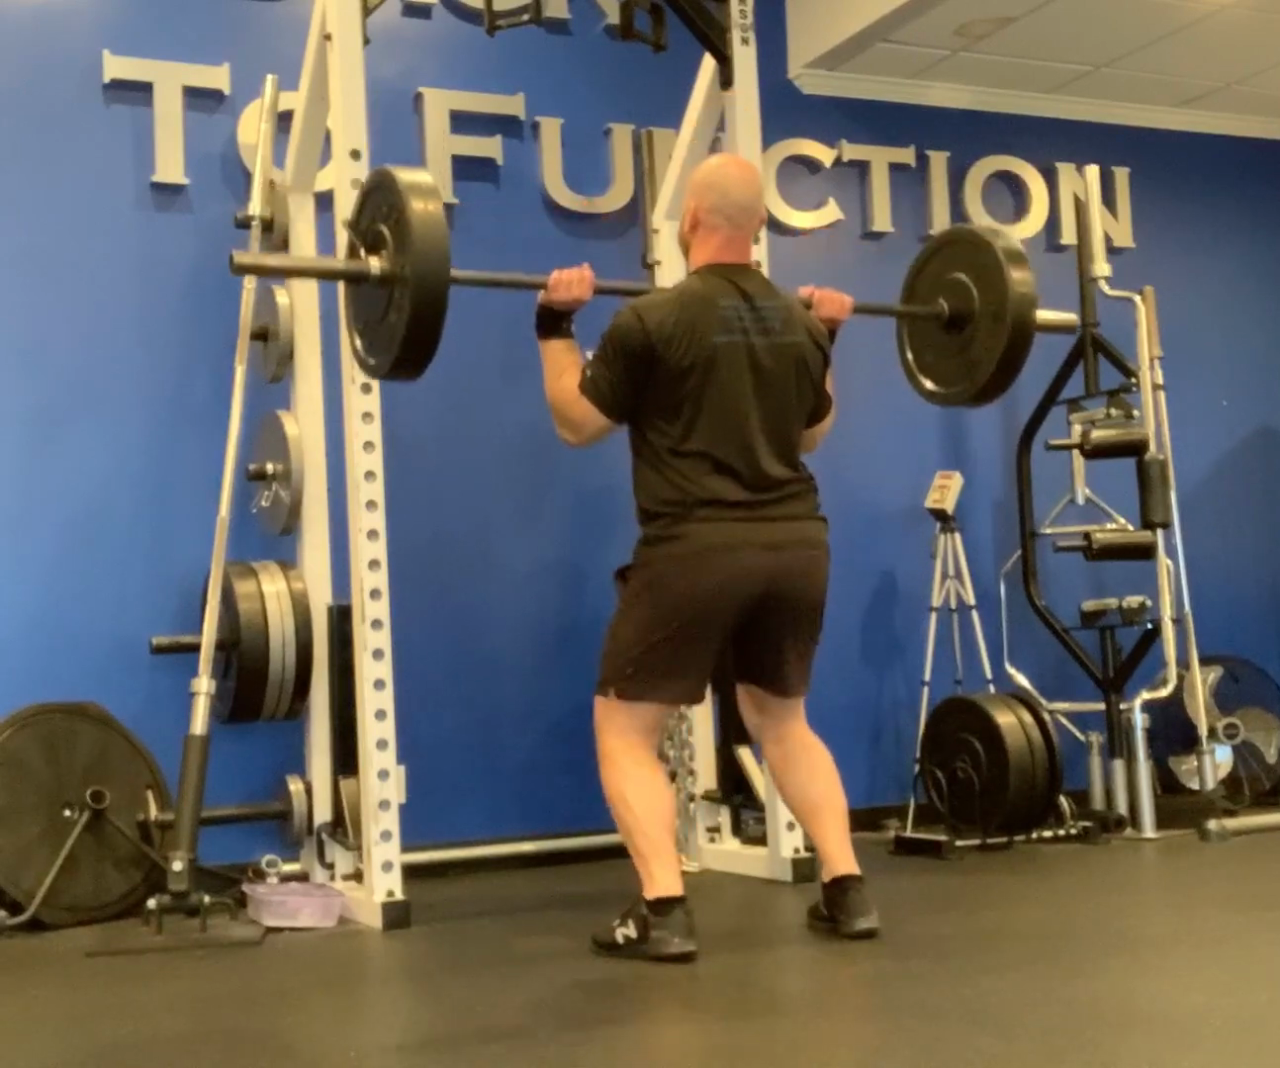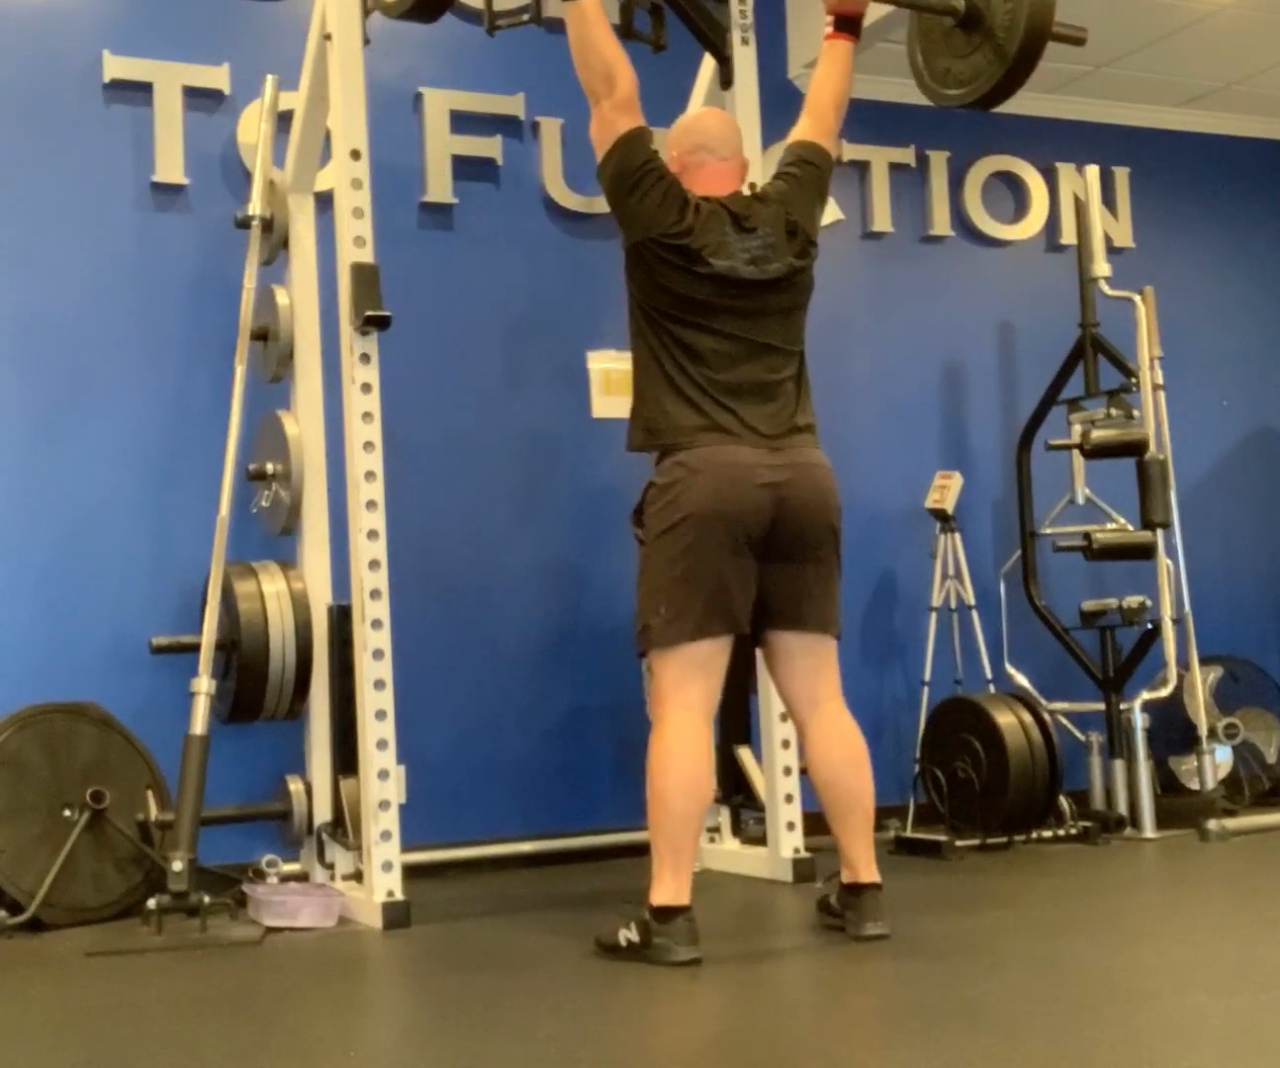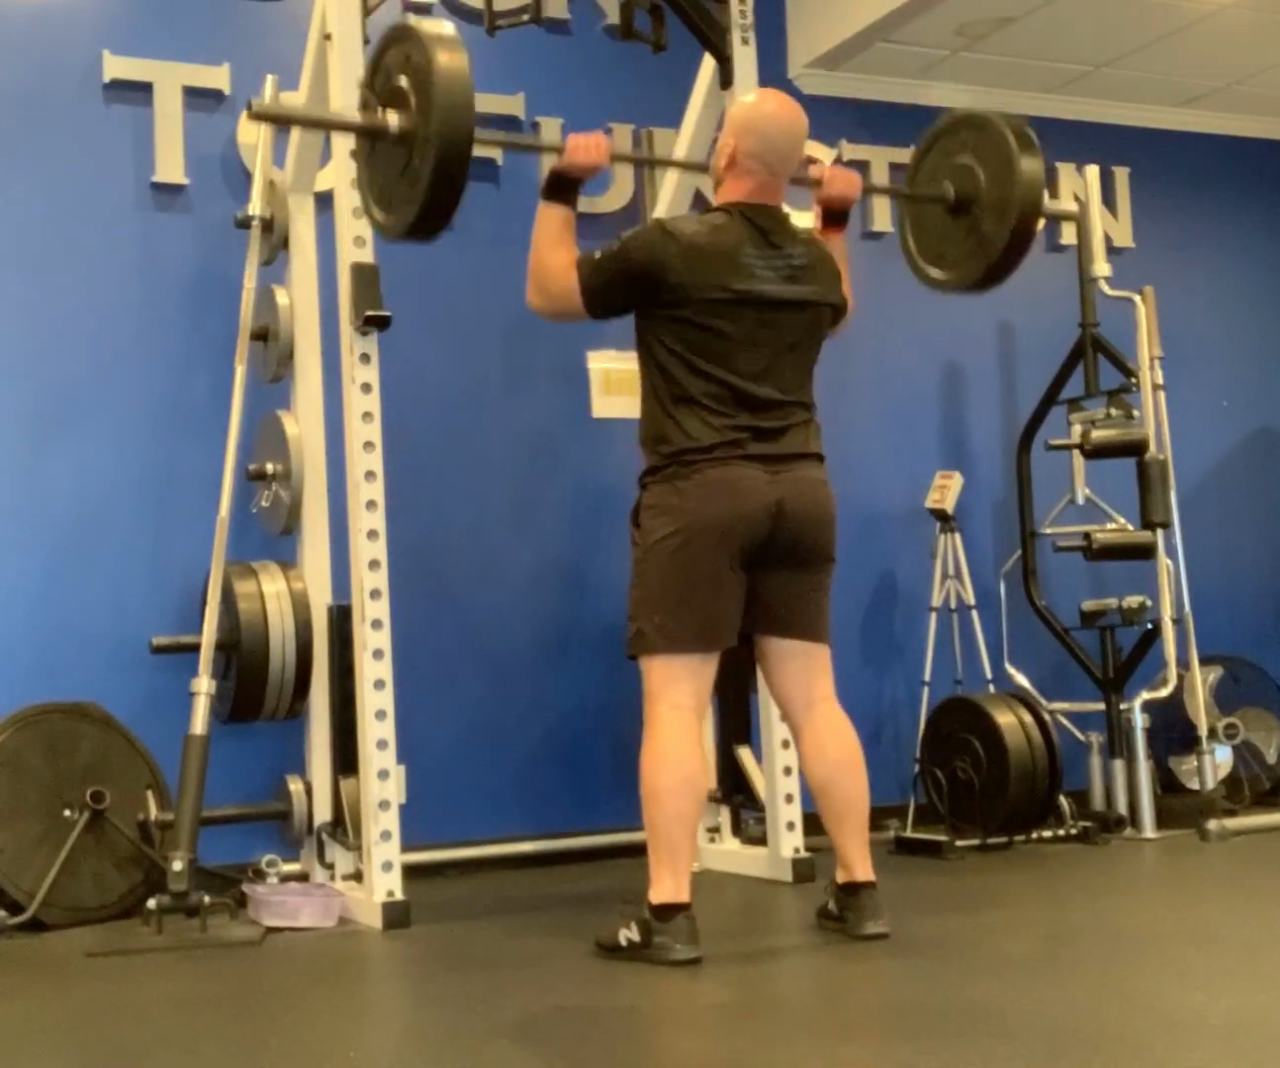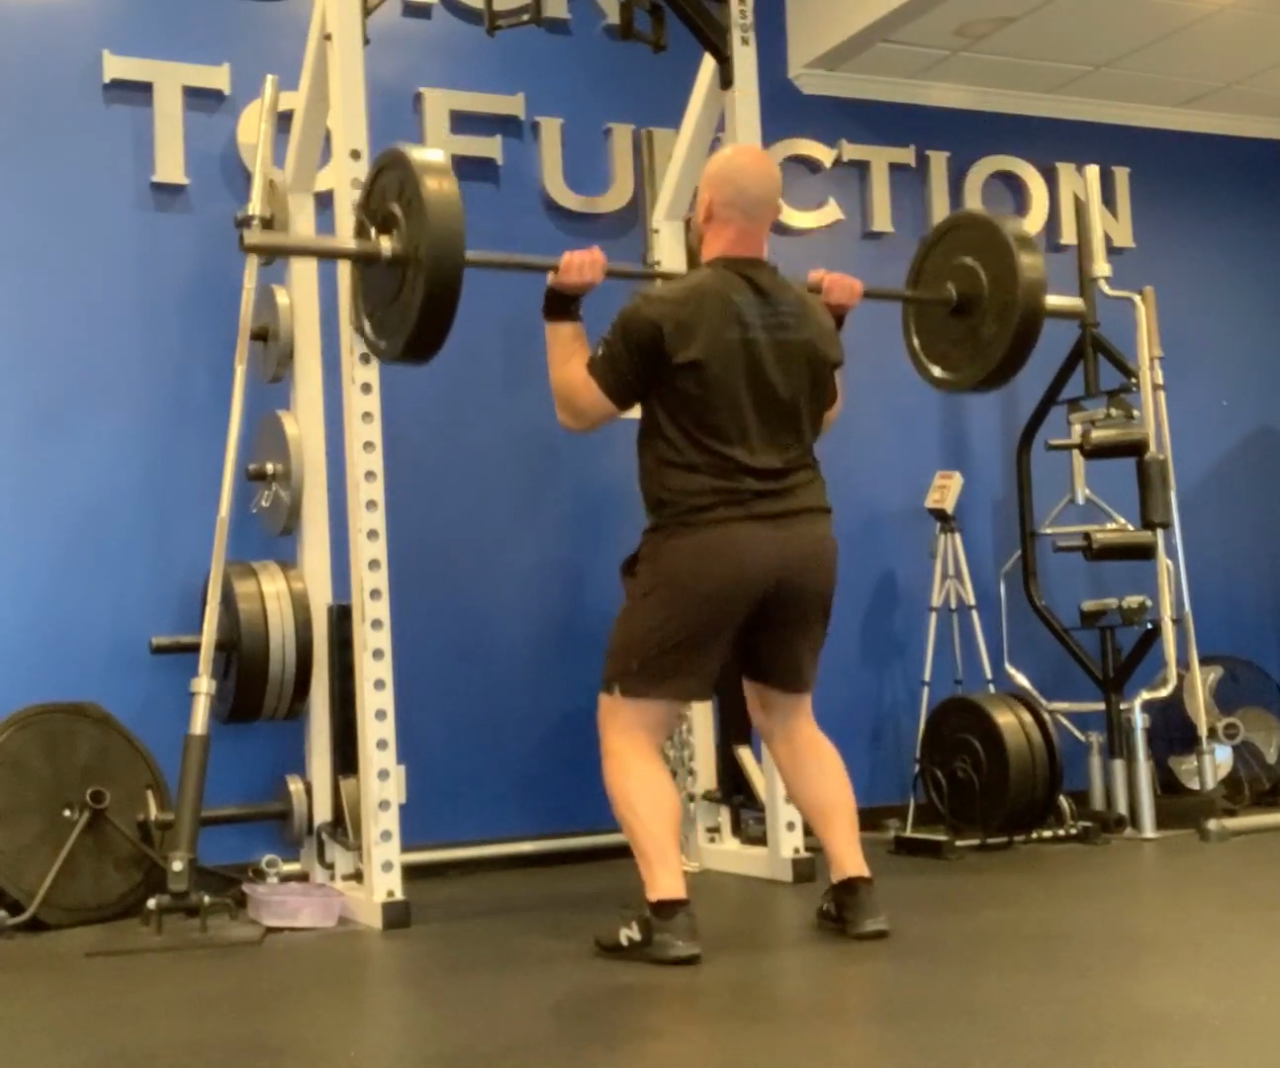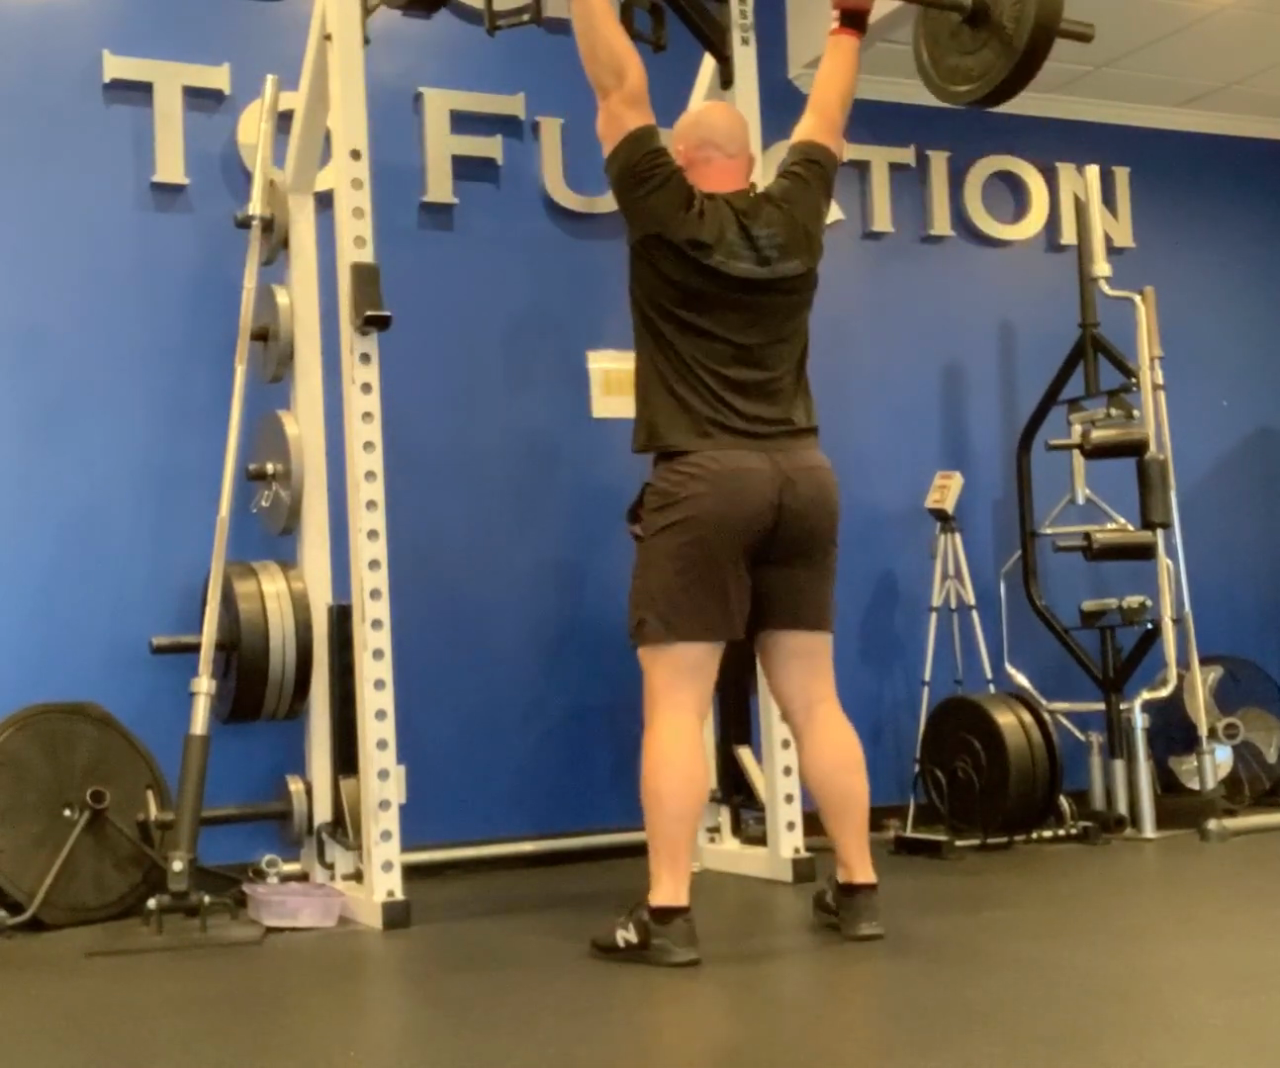
dt=1s
person 1, frame 1
left shoulder: (653, 320)
right shoulder: (801, 323)
left elbow: (577, 423)
left wrist: (555, 324)
left hip: (697, 551)
right hip: (799, 548)
left knee: (624, 734)
right knee: (782, 724)
left ankle: (664, 910)
right ankle: (847, 890)
person 1, frame 2
left shoulder: (659, 218)
right shoulder: (790, 218)
left elbow: (612, 96)
right elbow: (821, 120)
left hip: (705, 481)
right hip: (802, 477)
left knee: (684, 703)
right knee: (819, 698)
left ankle: (669, 917)
right ankle: (863, 890)
person 1, frame 3
left shoulder: (671, 247)
right shoulder: (814, 259)
left elbow: (548, 291)
left wrist: (564, 186)
right wrist: (840, 217)
left hip: (701, 492)
right hip: (801, 488)
left knee: (675, 704)
right knee: (813, 698)
left ankle: (669, 914)
right ankle: (860, 891)
person 1, frame 4
left shoulder: (665, 308)
right shoulder: (810, 314)
left elbow: (578, 407)
left wrist: (562, 304)
left hip: (705, 545)
right hip: (807, 541)
left knee: (629, 732)
right knee: (789, 722)
left ankle: (667, 913)
right ankle: (855, 889)
person 1, frame 5
left shoulder: (667, 215)
right shoulder: (795, 216)
left elbow: (619, 91)
right elbow: (827, 117)
left hip: (704, 481)
right hip: (802, 476)
left knee: (675, 703)
right knee: (812, 699)
left ankle: (667, 916)
right ankle: (858, 889)
